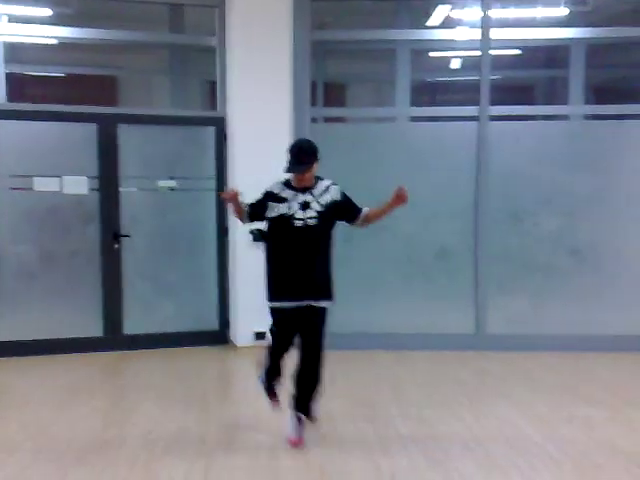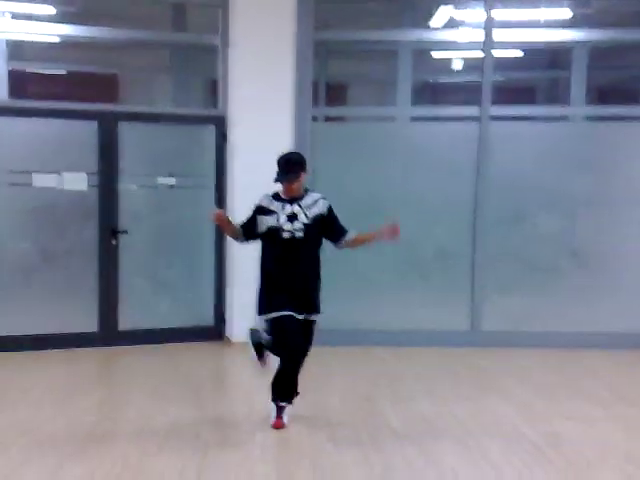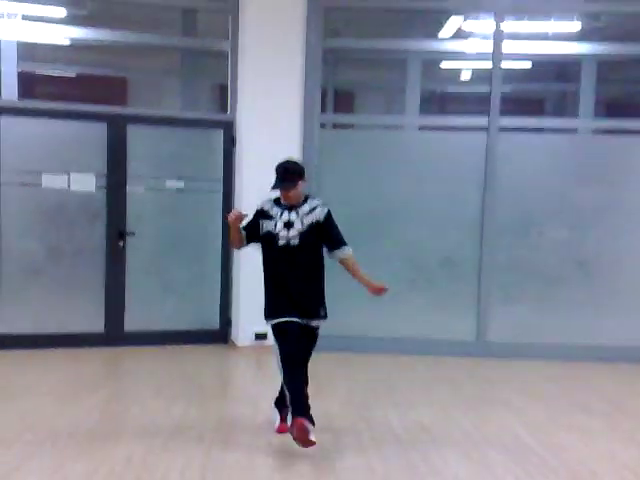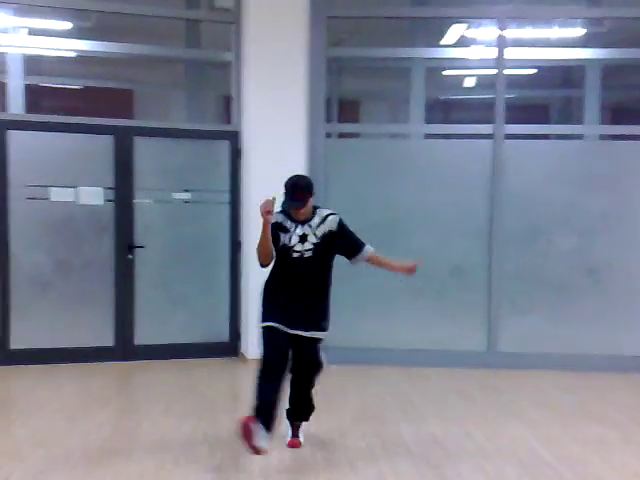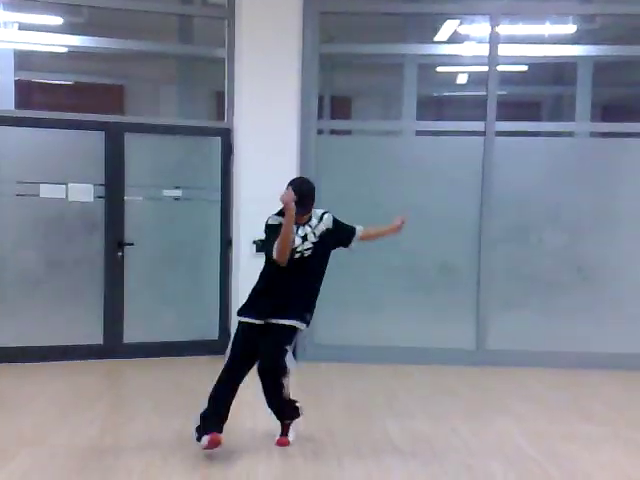
dt=0.2s
person 1, frame 1
left shoulder: (331, 192)
right shoulder: (276, 193)
left elbow: (359, 217)
right elbow: (248, 216)
left wrist: (392, 204)
right wrist: (235, 203)
left hip: (317, 288)
right hip: (283, 286)
left knee: (312, 350)
right knee: (281, 340)
left ankle: (300, 413)
right ankle: (270, 378)
person 1, frame 2
left shoulder: (319, 204)
right shoulder: (266, 205)
left elbow: (343, 238)
right elbow: (242, 235)
left wrist: (380, 235)
right wrist: (224, 224)
left hip: (306, 294)
right hip: (276, 294)
left knee: (296, 353)
right knee: (286, 346)
left ankle: (280, 401)
right ankle: (263, 339)
person 1, frame 3
left shoulder: (319, 212)
right shoulder: (265, 210)
left elbow: (339, 249)
right elbow: (238, 243)
left wrist: (366, 281)
right wrist: (234, 226)
left hip: (310, 301)
right hip: (279, 301)
left knee: (299, 360)
right knee: (291, 359)
left ankle: (286, 411)
right ankle: (301, 418)
person 1, frame 4
left shoulder: (331, 222)
right shoulder: (278, 221)
left elbow: (360, 251)
right elbow: (264, 260)
left wrist: (396, 266)
right wrist: (265, 223)
left hip: (312, 316)
right hip: (278, 310)
left knee: (305, 372)
right knee: (272, 364)
left ankle: (296, 423)
right ankle: (259, 425)
person 1, frame 5
left shoulder: (324, 222)
right shoulder: (275, 222)
left elbow: (355, 234)
right elbow: (280, 257)
left wrist: (391, 228)
right wrist: (290, 215)
left hip: (292, 312)
right hip: (258, 307)
left knee: (271, 366)
right knee: (235, 366)
left ankle: (287, 418)
right ankle: (209, 427)
